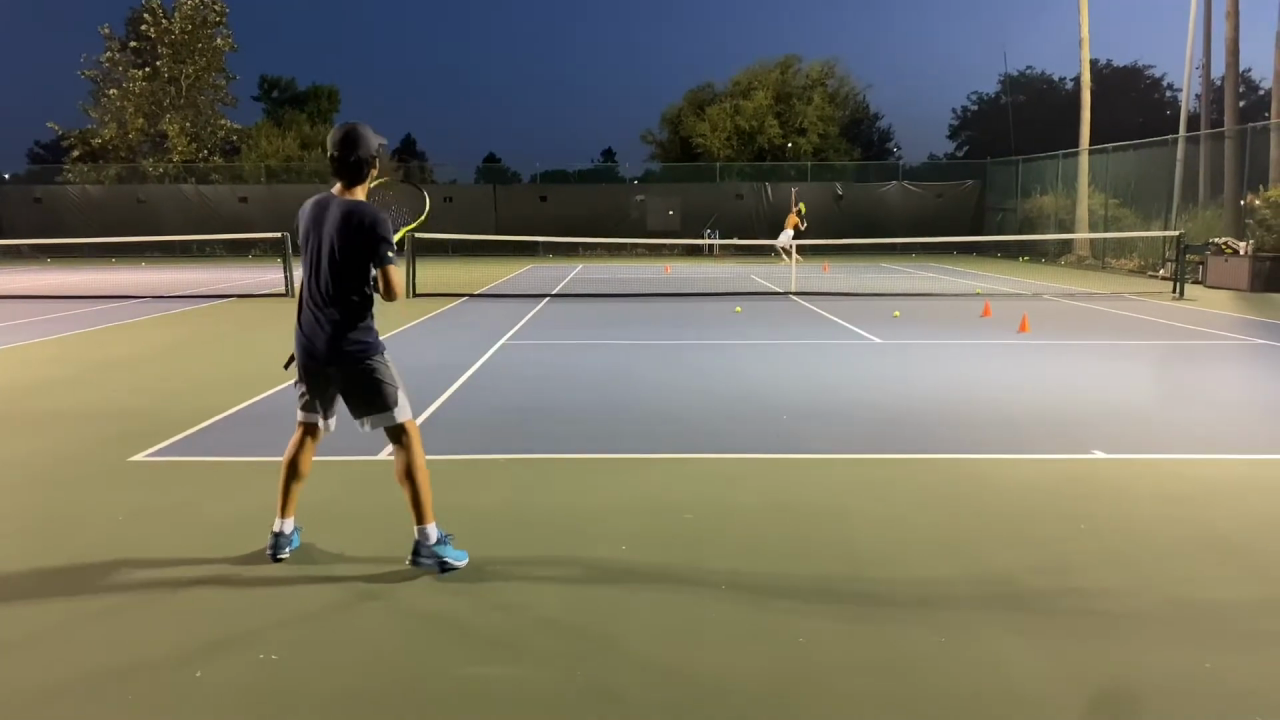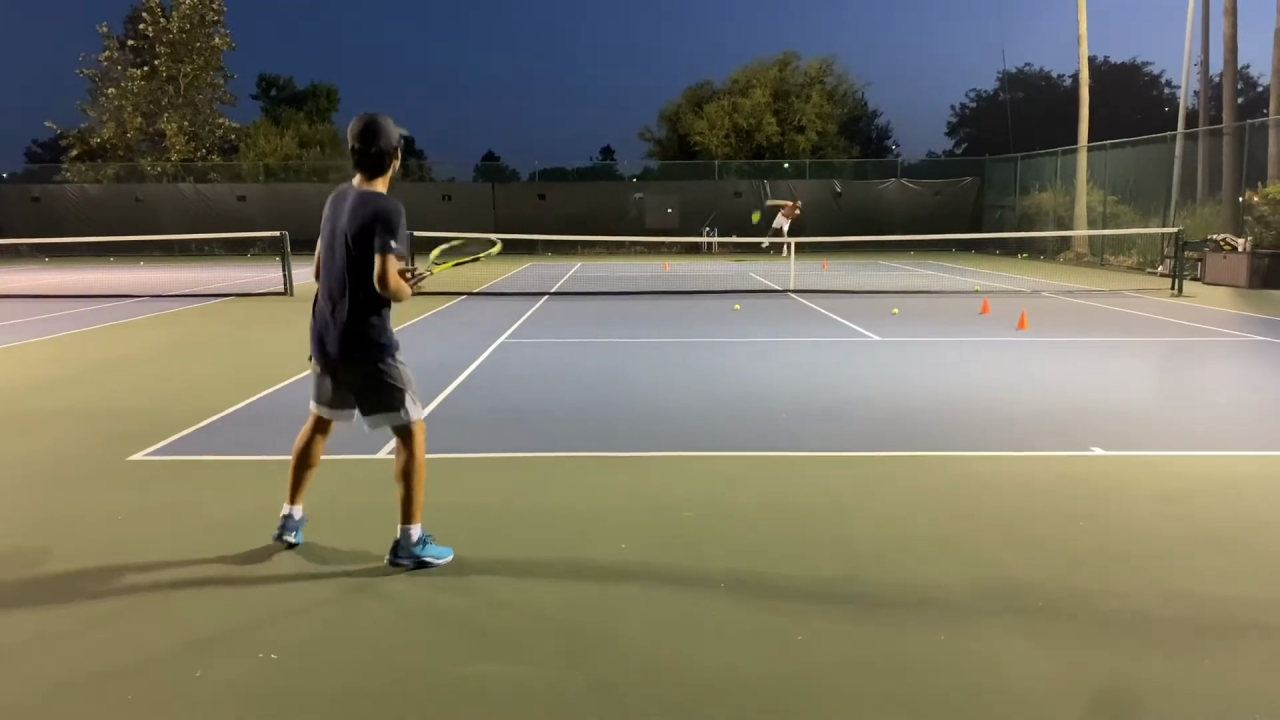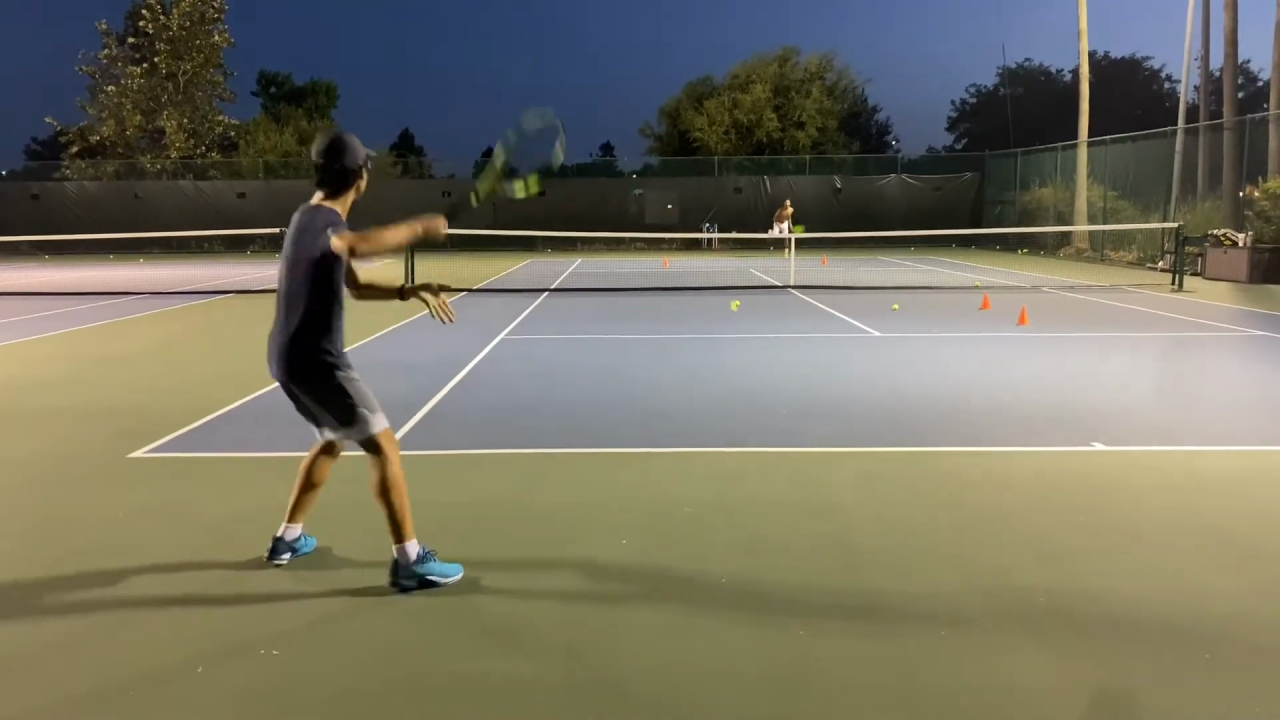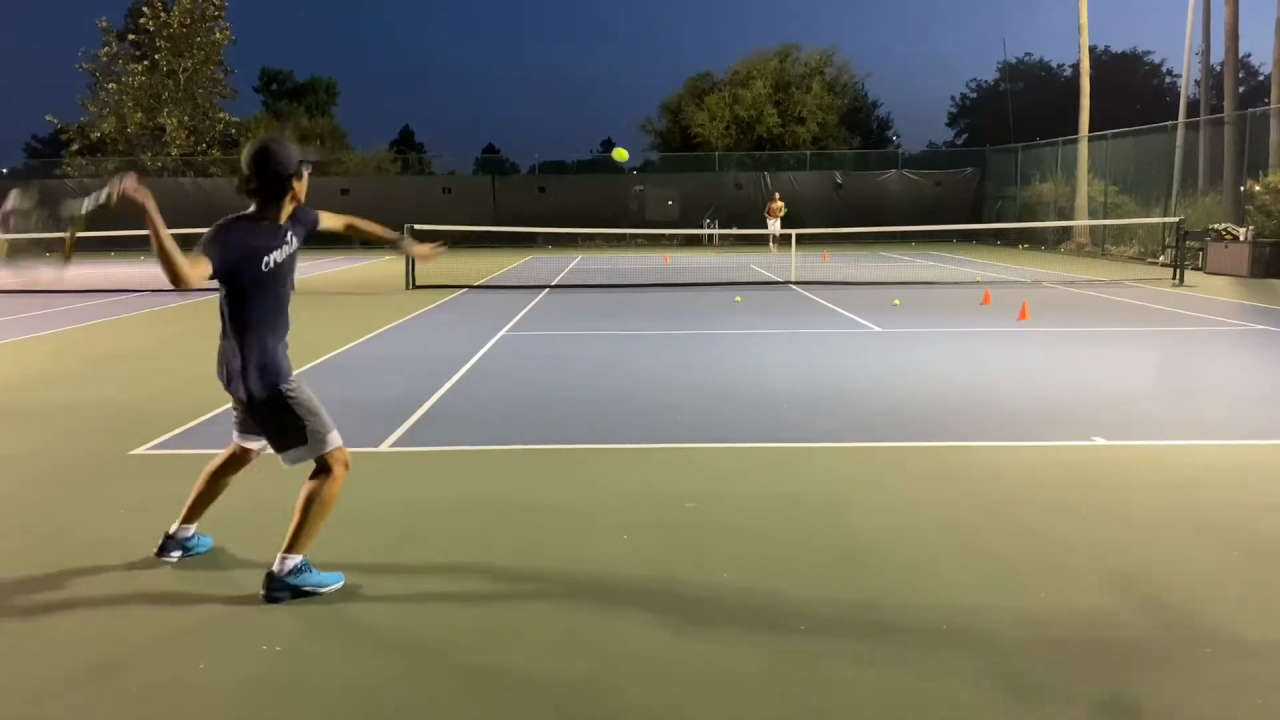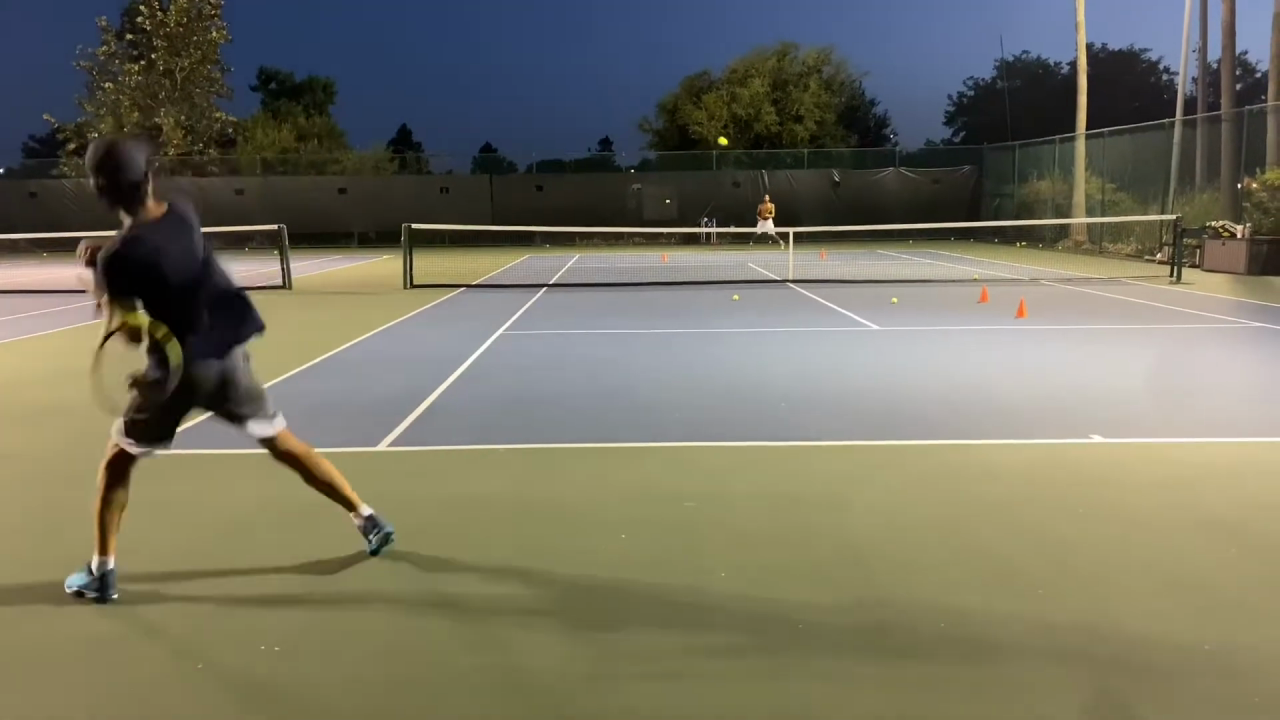
dt=0.5s
person 1, frame 1
left shoulder: (309, 209)
right shoulder: (372, 220)
right elbow: (393, 292)
left hip: (310, 342)
right hip: (355, 345)
left knee: (307, 431)
right knee: (405, 434)
left ankle: (282, 532)
right ankle: (428, 540)
person 1, frame 2
left shoulder: (336, 200)
right shoulder: (387, 210)
right elbow: (385, 285)
right wrist: (405, 287)
left hip: (325, 335)
right hip: (368, 341)
left knee: (320, 422)
right knee: (411, 432)
left ankle: (291, 519)
right ankle: (409, 540)
person 1, frame 3
left shoulder: (324, 222)
right shoulder: (316, 220)
left elbow: (359, 286)
right elbow: (357, 249)
left wrist: (415, 289)
right wrist: (418, 229)
left hip: (293, 357)
right hip: (314, 359)
left knee: (332, 443)
right knee: (384, 447)
left ankle: (289, 537)
right ankle: (410, 556)
person 1, frame 4
left shoulder: (293, 220)
right shoulder: (229, 235)
left elbow: (343, 222)
right elbow: (183, 276)
left wrist: (402, 242)
right wrist: (149, 206)
left hip: (266, 366)
right hip: (260, 373)
left knee: (243, 451)
right knee: (334, 463)
left ankle: (180, 536)
right ankle: (286, 571)
person 1, frame 5
left shoulder: (117, 259)
right shoulder: (182, 213)
left elbow: (139, 334)
left hip: (178, 370)
right hip: (228, 355)
left knee: (119, 455)
right knee: (281, 442)
left ankle: (101, 570)
right ankle: (367, 517)
